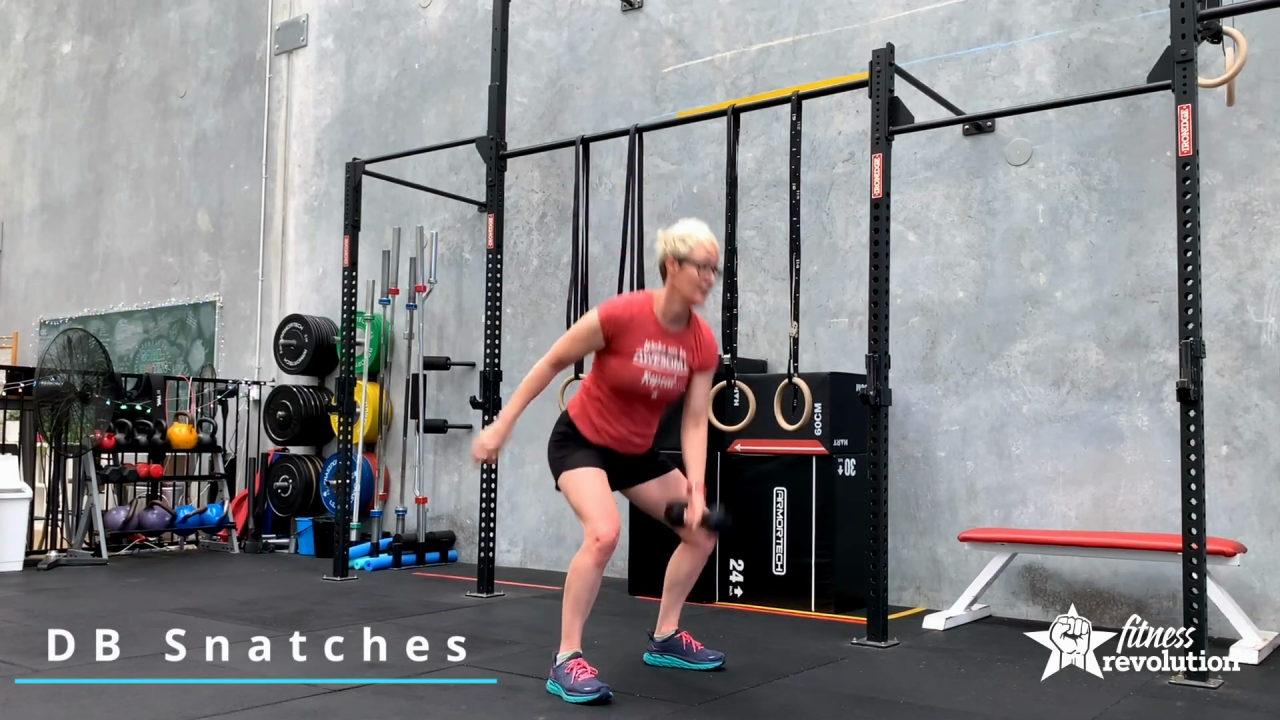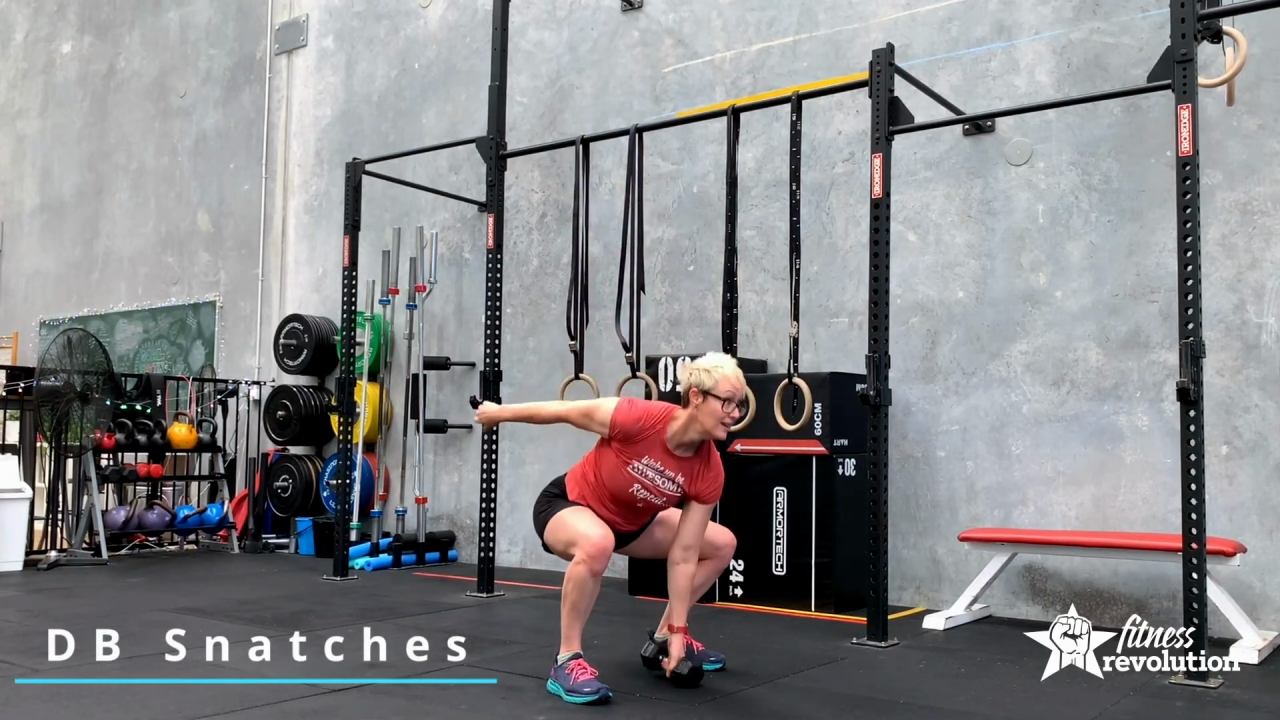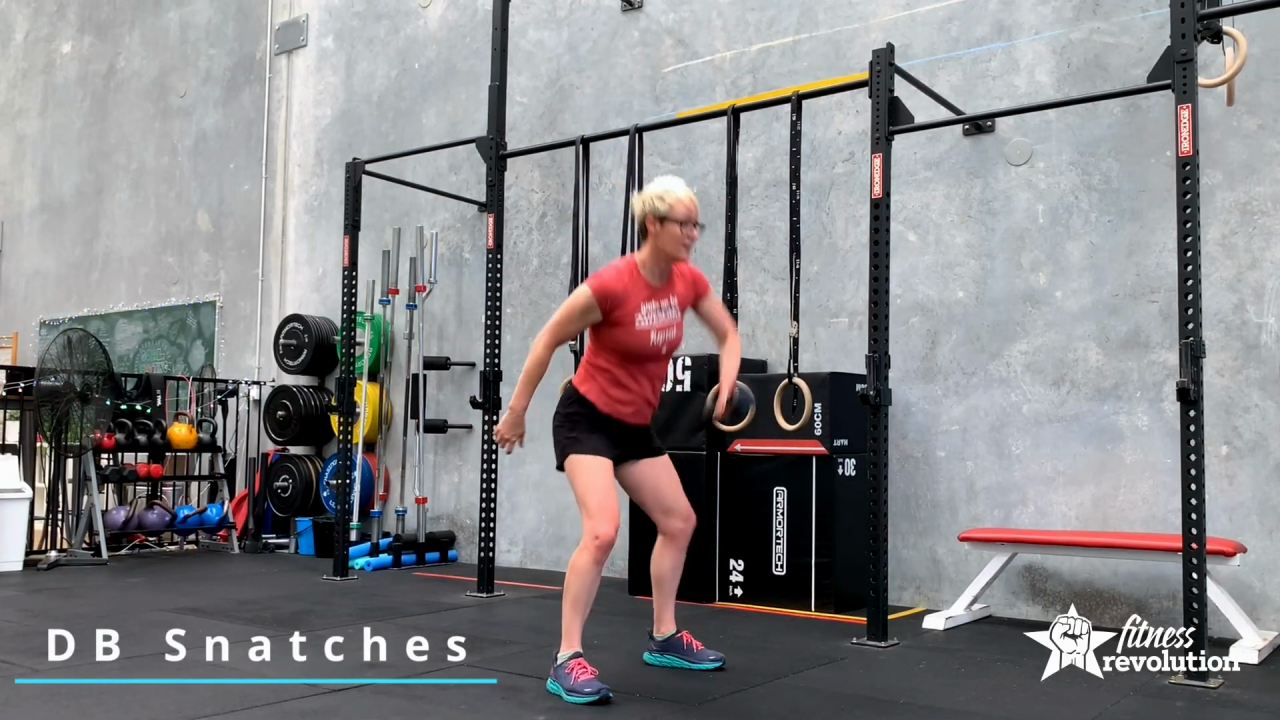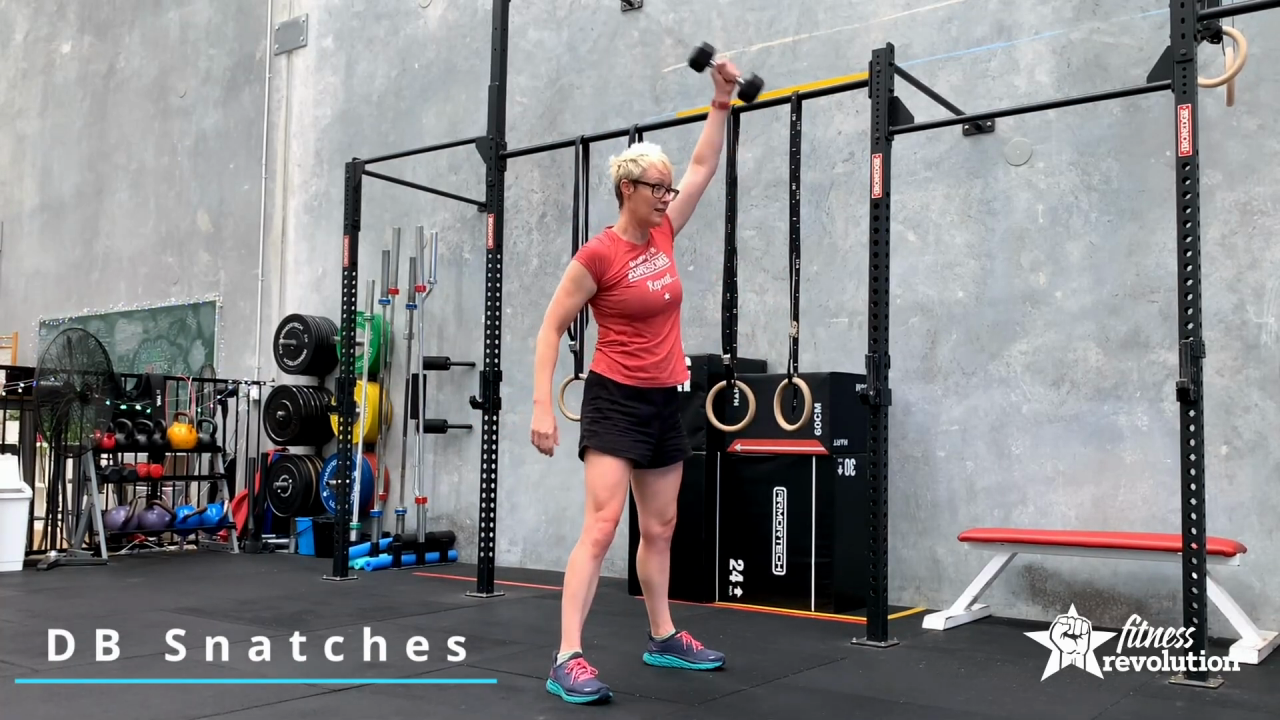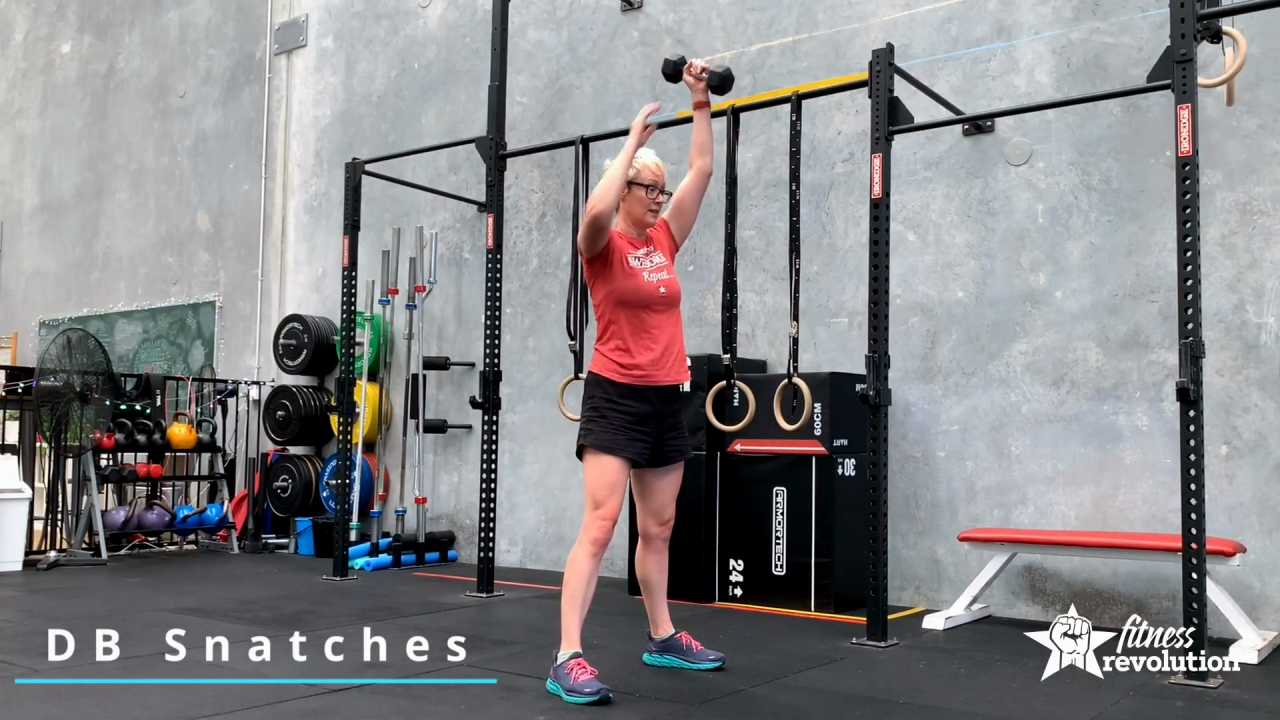
dt=0.4s
person 1, frame 1
left shoulder: (704, 344)
right shoulder: (619, 315)
left elbow: (695, 426)
right elbow: (550, 364)
left wrist: (696, 492)
right wrist: (503, 424)
left hip: (640, 452)
right hip: (581, 441)
left knee: (703, 530)
right knee: (605, 532)
left ankle: (664, 637)
right ankle: (567, 658)
person 1, frame 2
left shoulder: (708, 472)
right shoulder: (635, 418)
left elbow: (683, 555)
right elbow: (565, 411)
left wrist: (677, 630)
right wrist: (501, 413)
right hip: (565, 503)
left knee: (722, 543)
right knee: (596, 544)
left ankle: (662, 639)
right ankle: (568, 661)
person 1, frame 3
left shoulder: (688, 280)
right shoulder: (611, 284)
left elbow: (728, 332)
right elbow: (548, 341)
left wrist: (728, 375)
right wrist: (515, 413)
left hip: (636, 425)
right hip: (586, 419)
left knee: (680, 521)
right knee: (603, 531)
left ankle: (665, 636)
right ankle: (567, 660)
person 1, frame 4
left shoulder: (663, 232)
right shoulder: (598, 256)
left elbow: (702, 166)
right elbow: (551, 329)
left wrist: (722, 102)
right wrist: (543, 406)
left hip: (664, 402)
right hip: (615, 401)
left knee: (659, 530)
right knee: (601, 529)
left ankle: (662, 637)
right ankle: (567, 659)
person 1, frame 5
left shoulder: (664, 241)
right shoulder: (603, 244)
left elbow: (702, 170)
right elbow: (595, 211)
left wrist: (700, 102)
right wrist: (632, 143)
left hip: (665, 402)
right hip: (615, 398)
left knee: (658, 529)
right knee: (599, 528)
left ankle: (662, 637)
right ankle: (567, 658)
